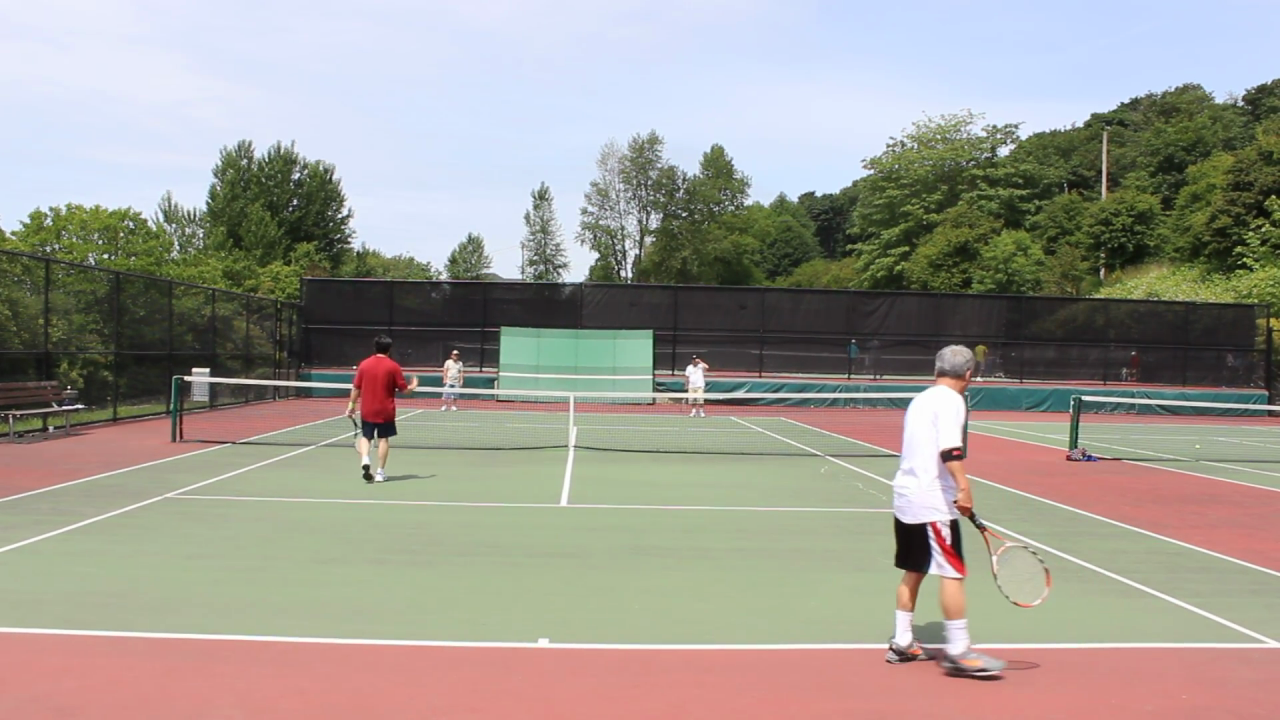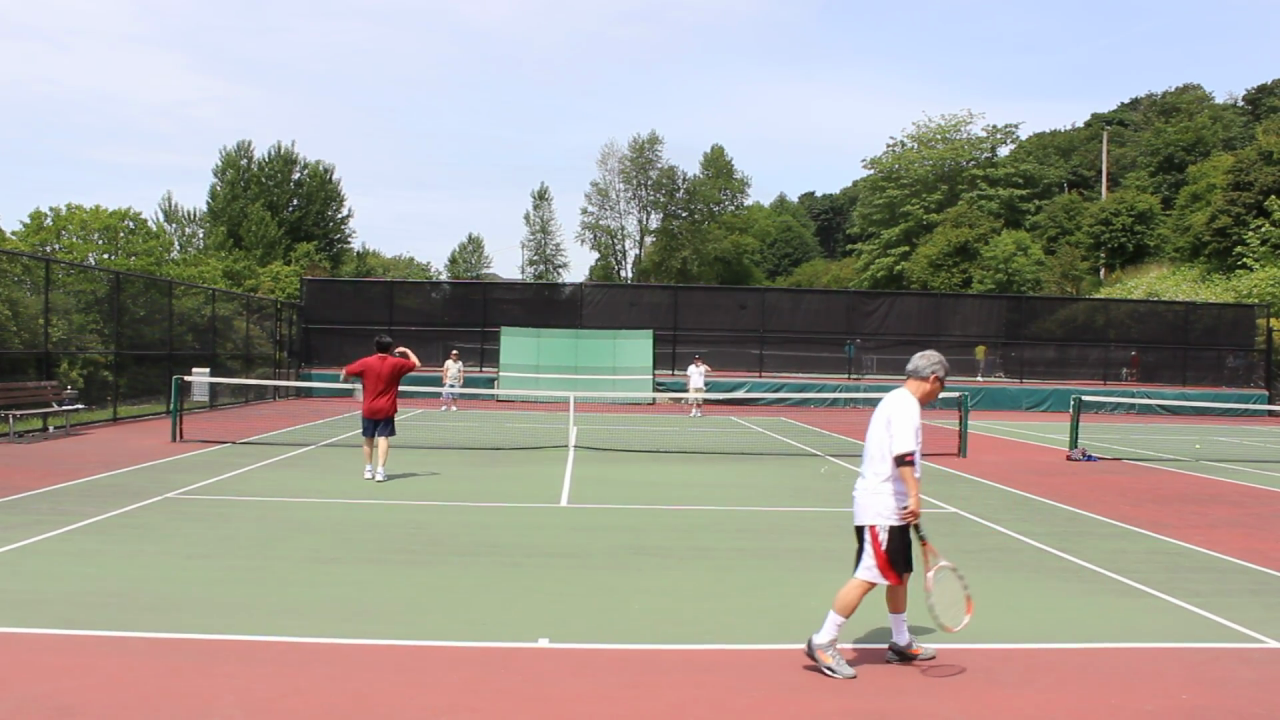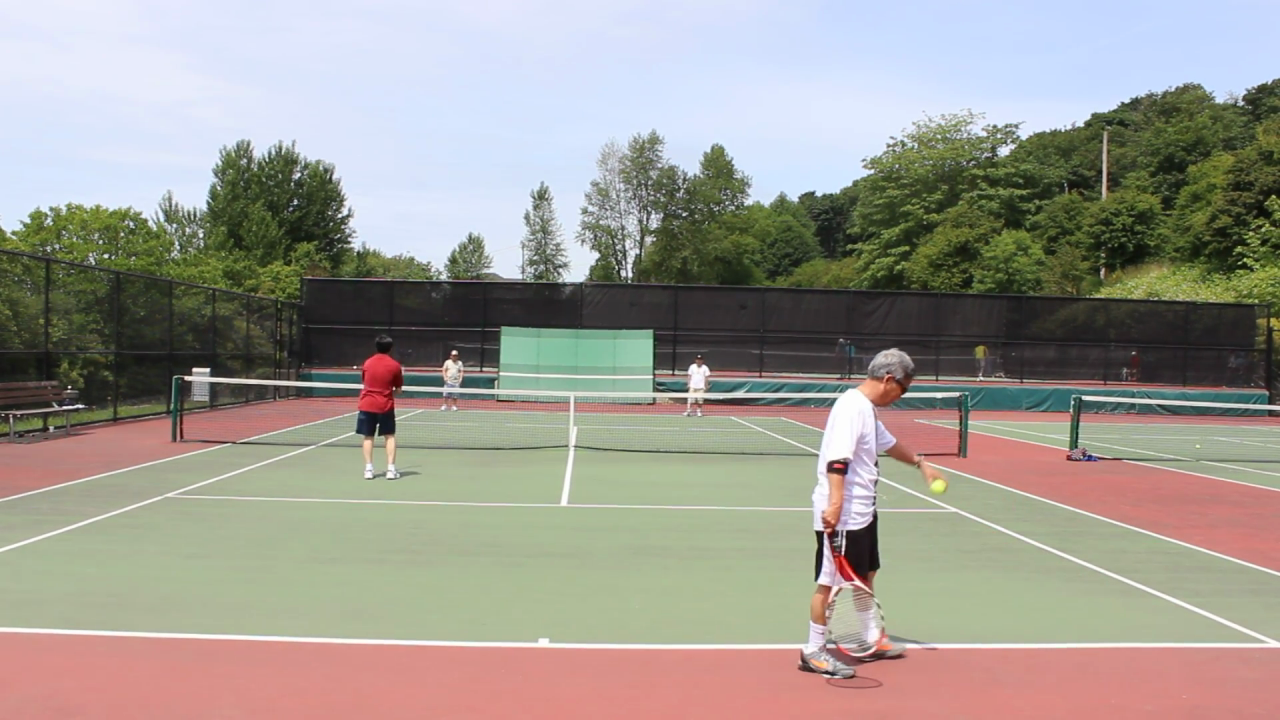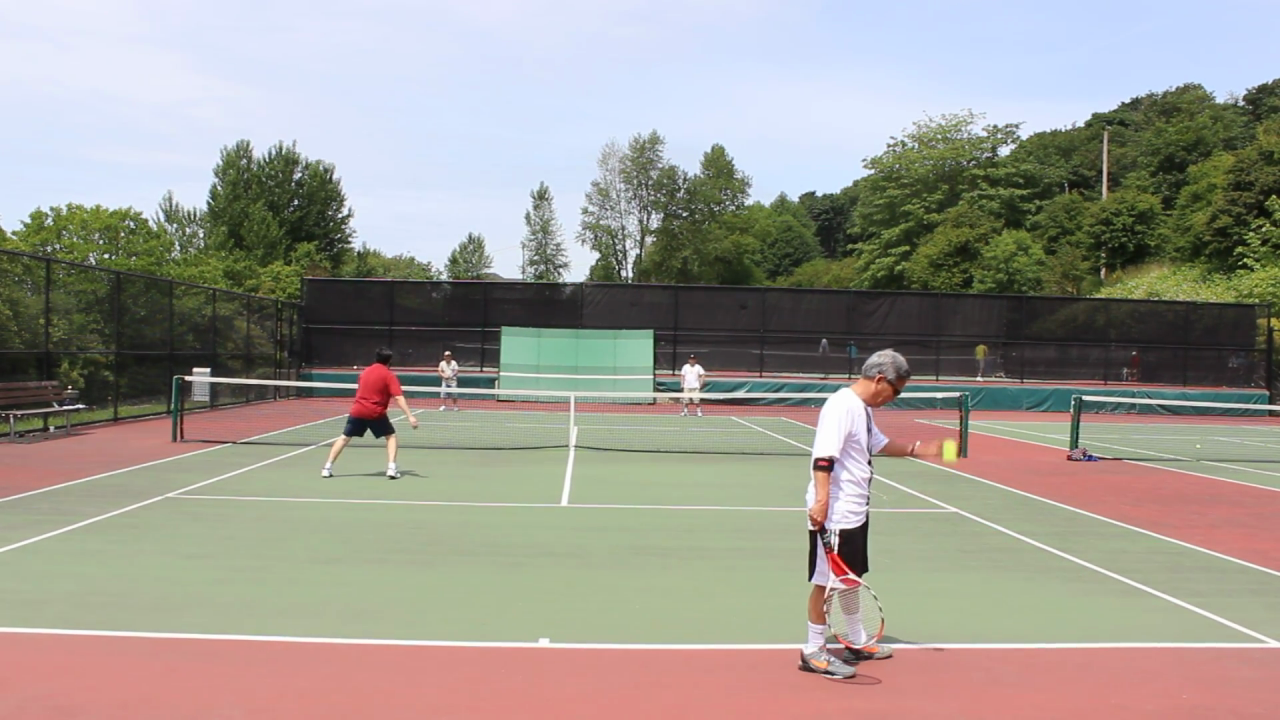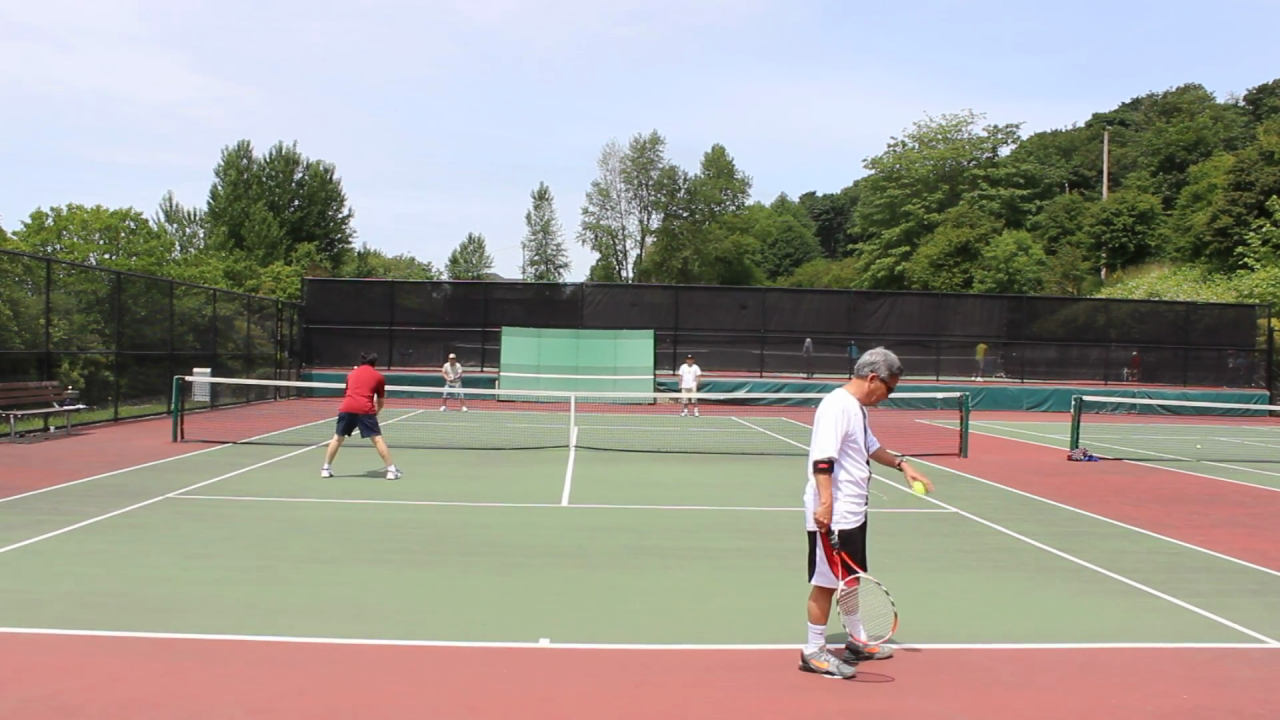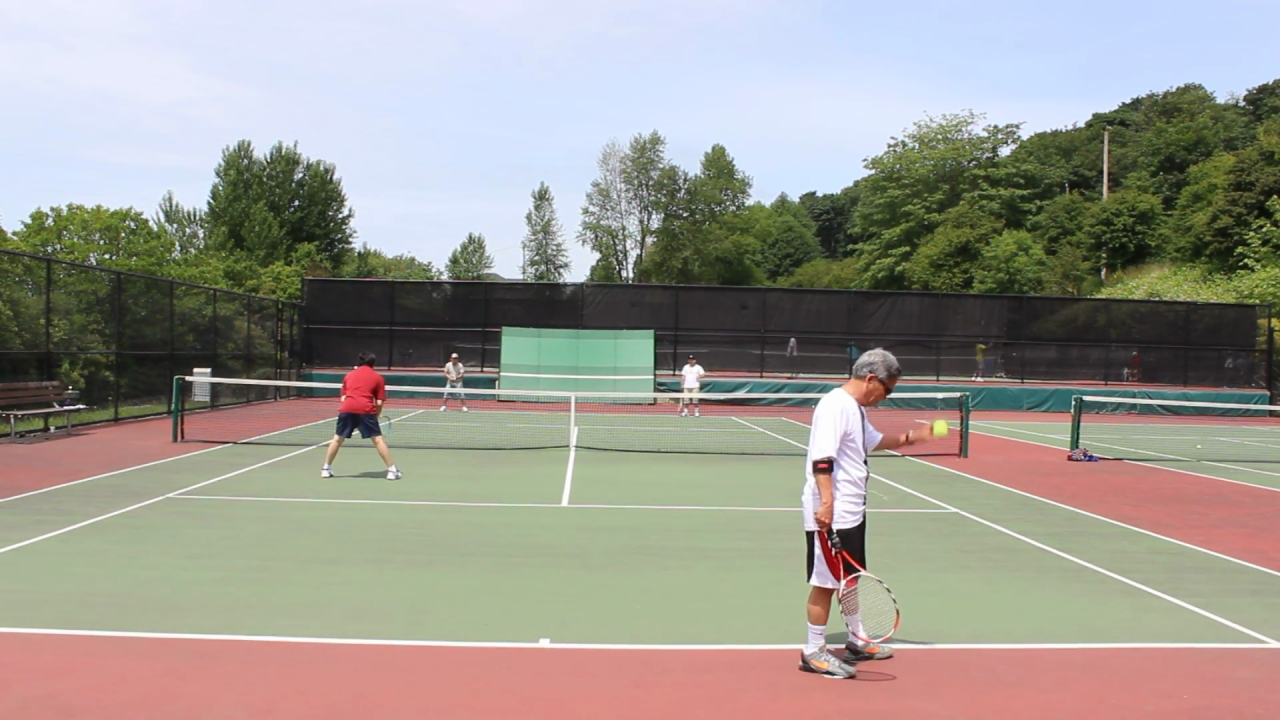
dt=0.5s
person 1, frame 1
left shoulder: (919, 400)
right shoulder: (951, 400)
right elbow: (950, 450)
right wrist: (963, 487)
left hip: (906, 497)
right hip: (932, 501)
left knee: (912, 571)
right knee: (952, 574)
left ankle: (902, 642)
right ankle: (958, 651)
person 1, frame 2
left shoulder: (896, 401)
right shoulder: (906, 404)
right elbow: (902, 455)
left wrist: (910, 496)
right wrist: (913, 496)
left hip: (888, 504)
right hip: (882, 506)
left knee: (899, 574)
right knee: (867, 576)
left ankle: (902, 643)
right ankle: (822, 643)
person 1, frame 3
left shoulder: (866, 408)
right shoulder: (851, 406)
left elbow: (888, 443)
right elbow: (836, 459)
left wrist: (921, 463)
right wrist: (834, 504)
left hip: (862, 510)
right hip: (842, 512)
left knee: (866, 574)
right knee: (831, 581)
right ankle: (813, 652)
person 1, frame 4
left shoulder: (863, 408)
right shoulder: (843, 406)
left elbow: (878, 443)
right elbow: (823, 457)
left wrist: (917, 448)
right wrist: (819, 501)
left hip: (855, 512)
right hip: (834, 513)
left knee: (853, 579)
right knee: (826, 581)
right ankle: (814, 652)
person 1, frame 5
left shoulder: (857, 407)
right shoulder: (837, 406)
left elbow: (870, 447)
right elbow: (822, 459)
left wrist: (902, 464)
right wrist: (825, 503)
left hip: (854, 512)
right hip: (833, 514)
left knee: (852, 578)
right knee: (826, 582)
left ankle: (857, 642)
right ankle: (814, 652)
person 1, frame 6
left shoulder: (856, 407)
right shoulder: (835, 405)
left elbow: (873, 441)
right elbow: (822, 458)
left wrist: (910, 437)
right wrist: (825, 502)
left hip: (852, 512)
right hip: (831, 514)
right knee: (825, 581)
left ankle: (856, 642)
right ankle: (814, 652)
